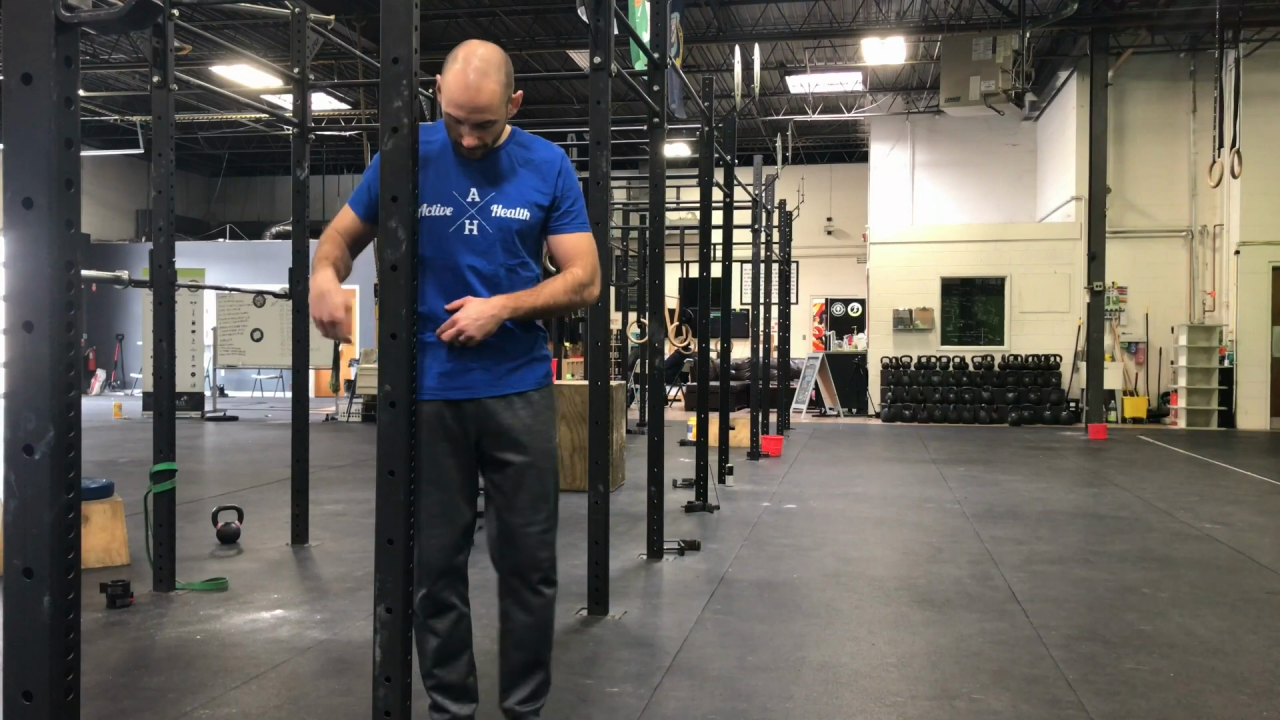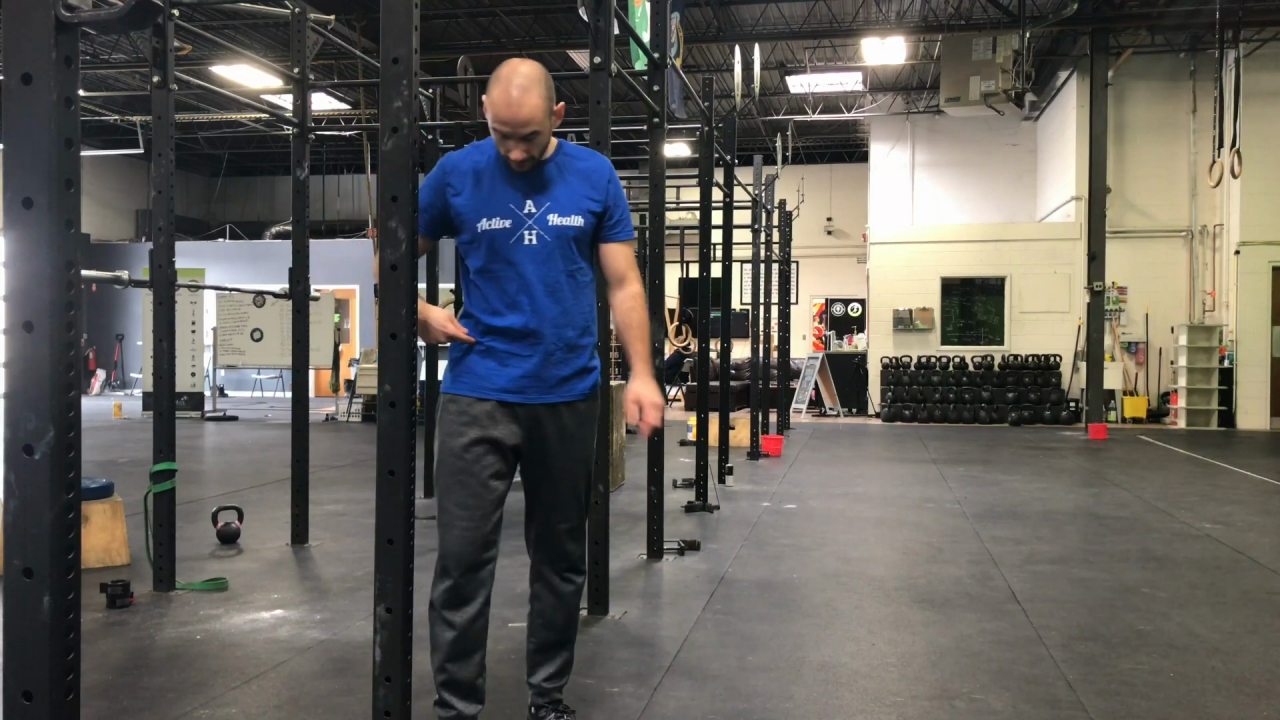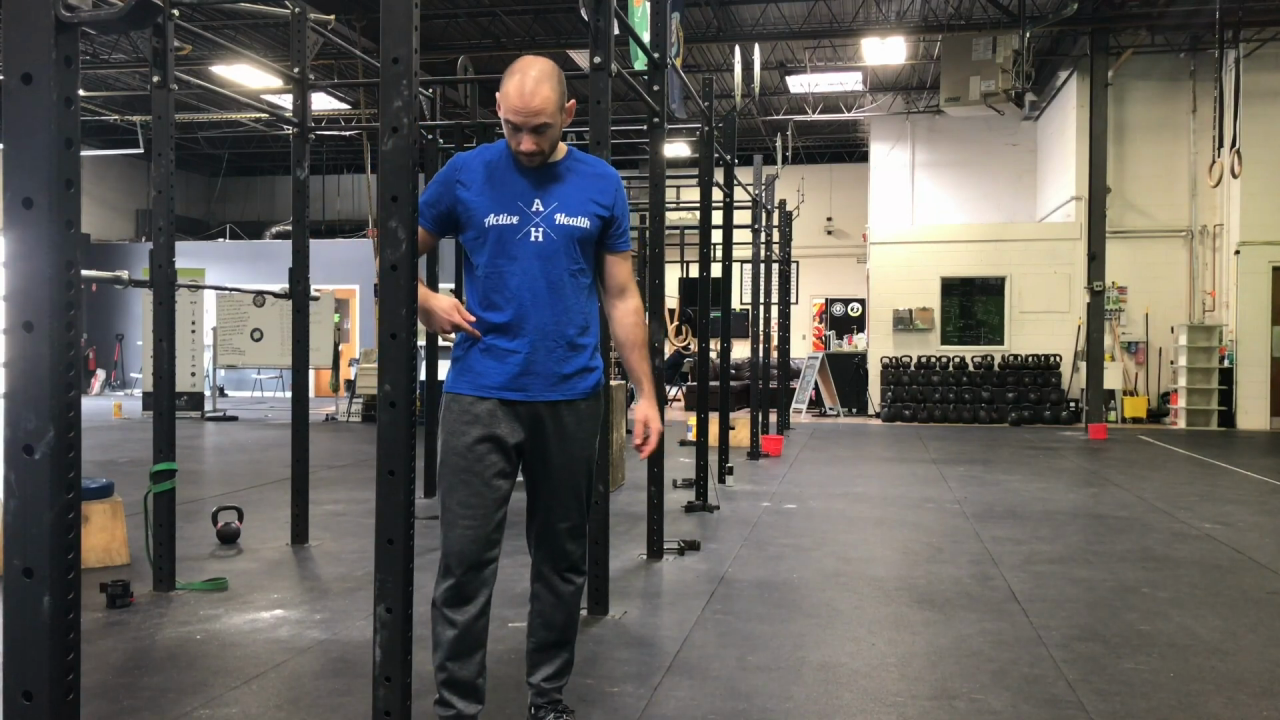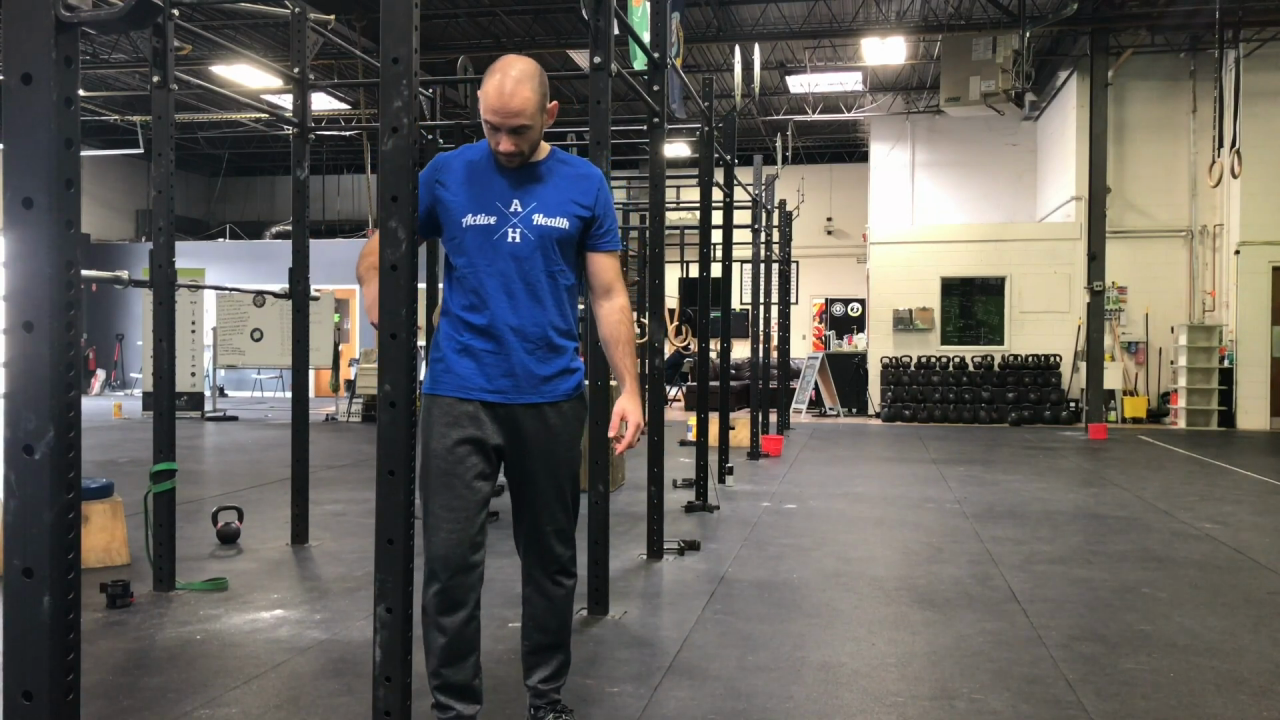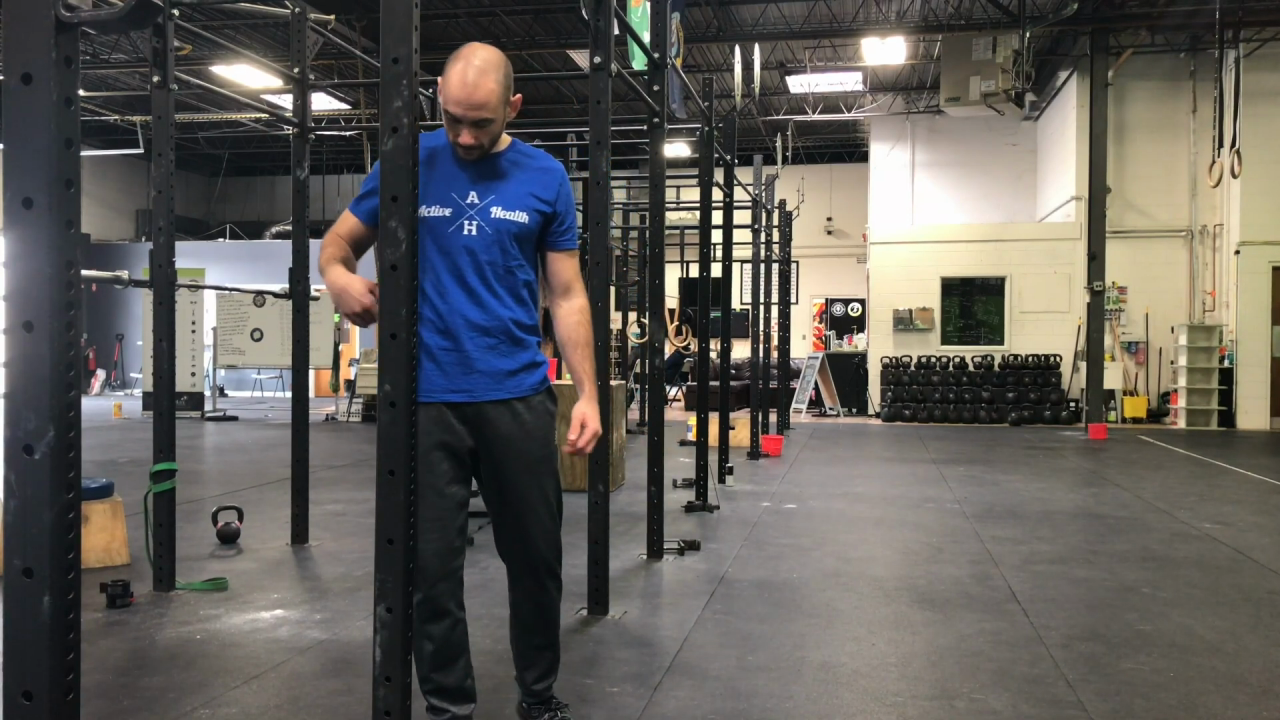
dt=1s
person 1, frame 1
left shoulder: (548, 166)
left elbow: (584, 281)
right elbow: (341, 236)
left wrist: (502, 308)
right wrist: (324, 277)
left hip: (519, 388)
right hip: (428, 391)
left knee: (528, 560)
right knee: (435, 562)
person 1, frame 2
left shoulder: (596, 175)
right shoulder: (456, 174)
left elbow: (624, 282)
left wrist: (641, 373)
right wrist: (418, 311)
left hip: (569, 393)
right hip: (479, 392)
left knee: (560, 554)
right knee: (463, 555)
person 1, frame 3
left shoulder: (601, 184)
right shoulder: (464, 174)
left elbow: (621, 296)
left wrist: (646, 392)
right wrist: (426, 302)
left hip: (570, 396)
right hip: (479, 393)
left knee: (561, 555)
right knee: (466, 557)
person 1, frame 4
left shoulder: (584, 184)
right shoulder: (446, 174)
left elbow: (608, 294)
right elbow: (377, 251)
left wrist: (629, 388)
right wrist: (378, 295)
left hip: (551, 396)
right hip: (458, 395)
left knee: (550, 556)
right knee: (450, 559)
person 1, frame 5
left shoulder: (546, 177)
right shoulder: (406, 165)
left elbow: (566, 295)
right elbow: (338, 242)
left wrist: (588, 395)
right wrist: (339, 275)
left hip: (517, 395)
right hip: (424, 397)
left knee: (536, 554)
right knee: (431, 567)
